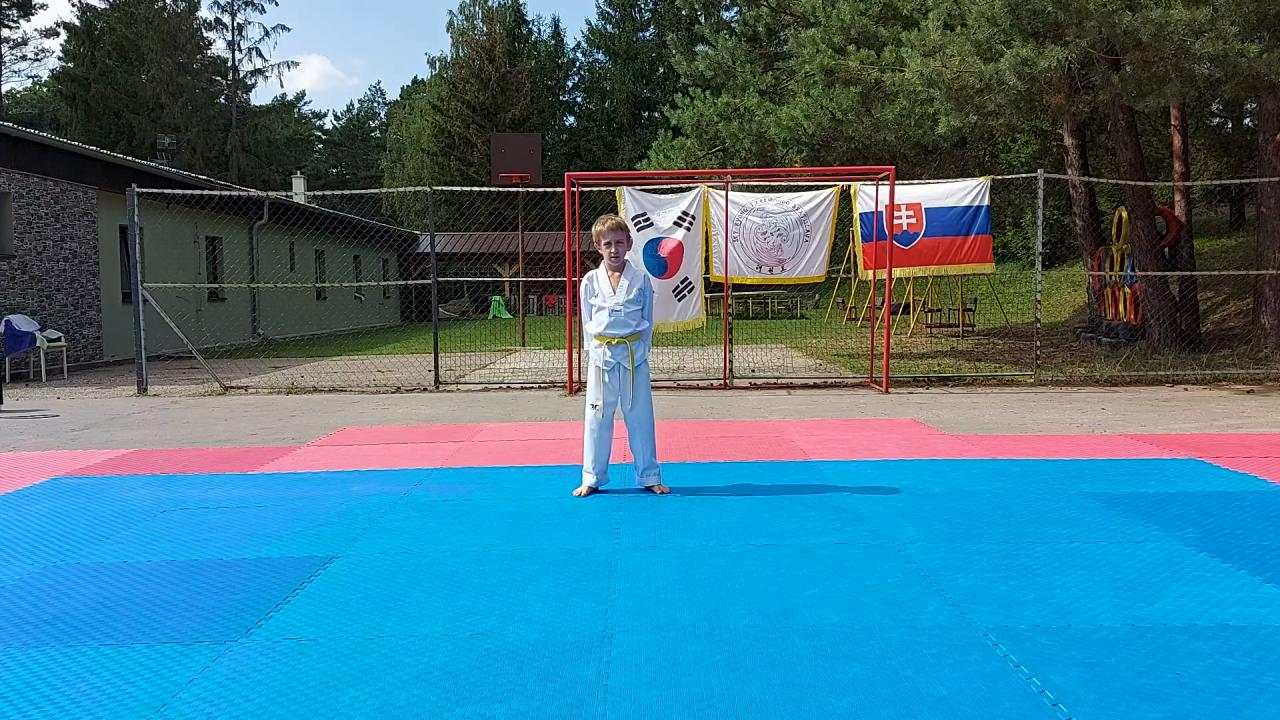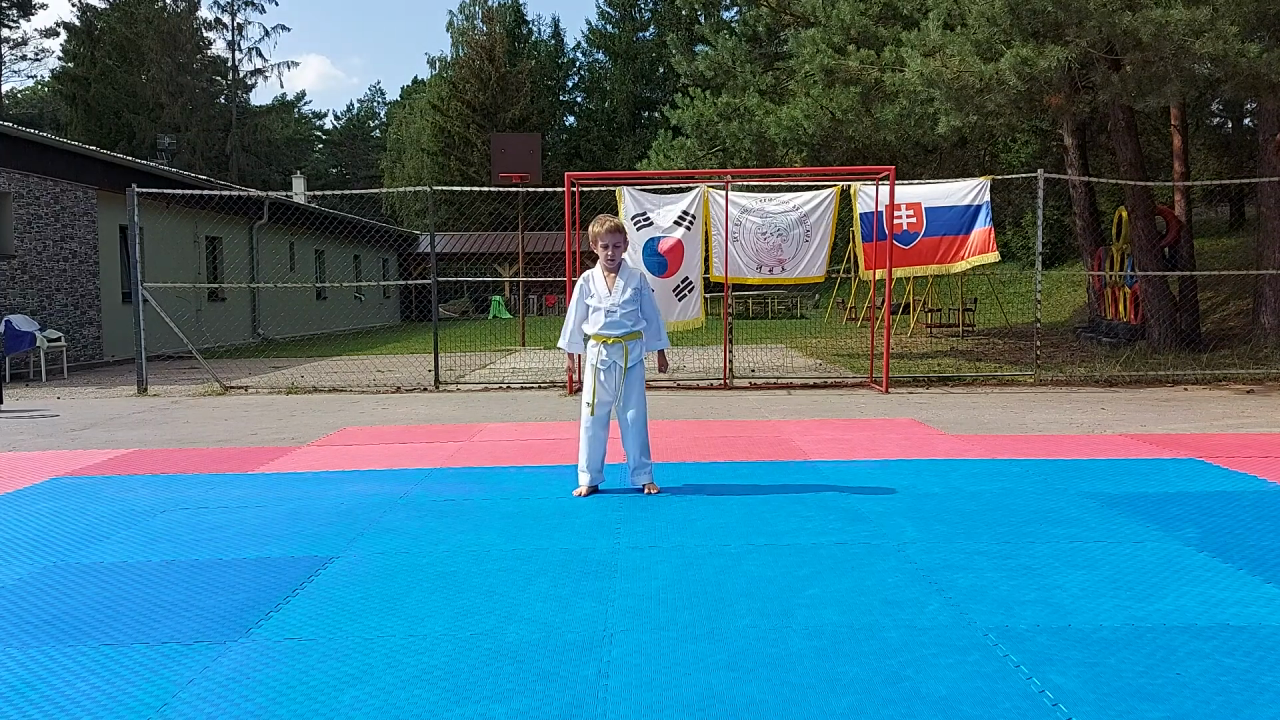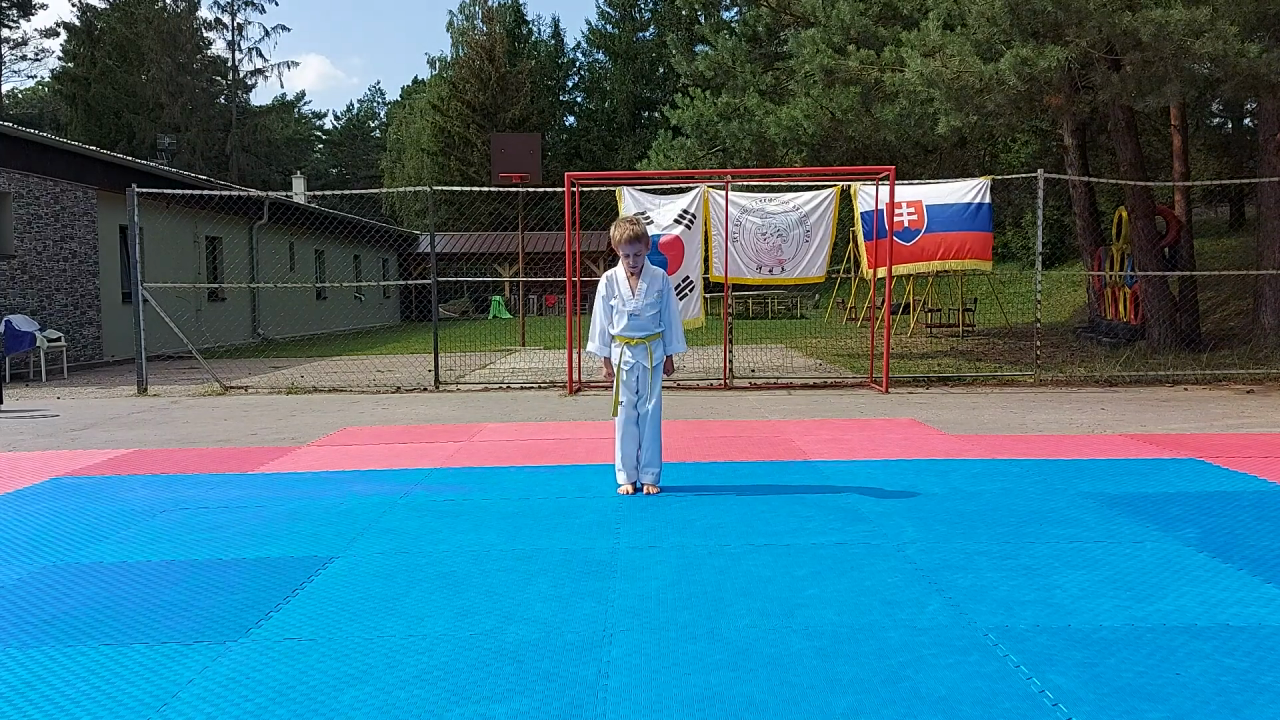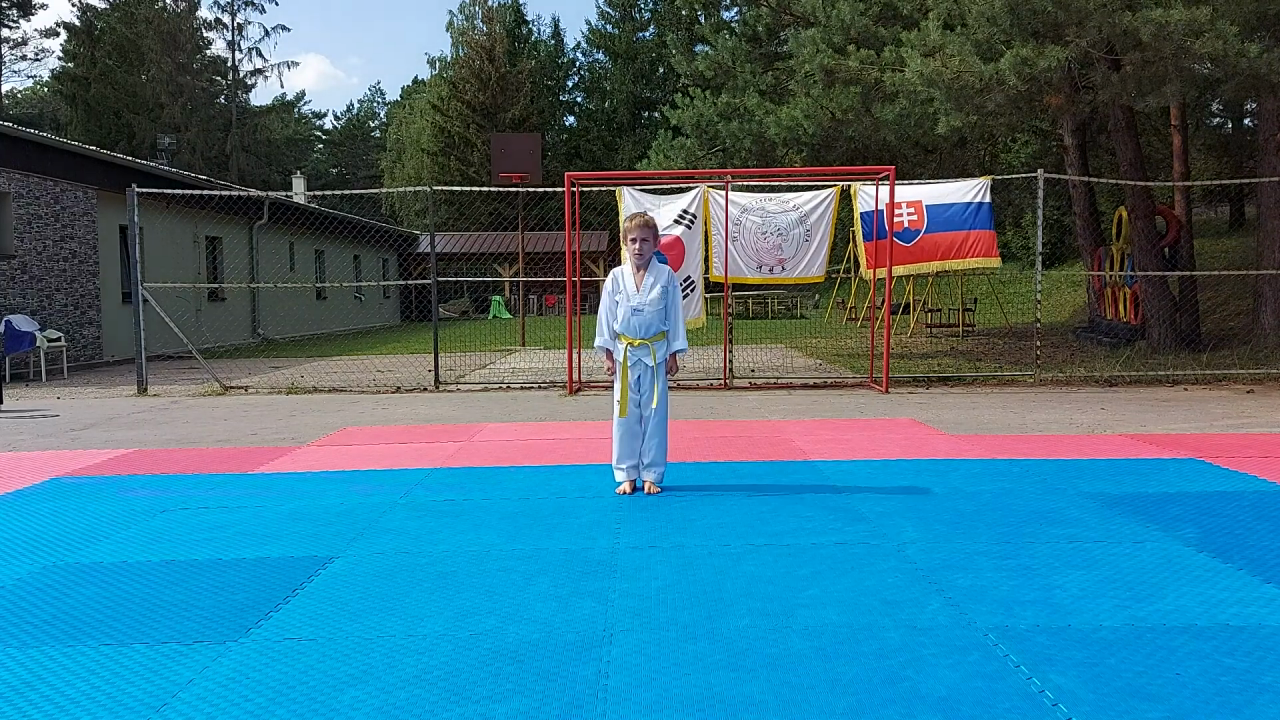
dt=1s
person 1, frame 1
left shoulder: (641, 279)
right shoulder: (590, 281)
left elbow: (647, 320)
right elbow: (587, 322)
left wrist: (639, 349)
right wrist: (600, 348)
left hip: (633, 355)
right hip: (602, 356)
left knee: (640, 417)
right knee: (597, 417)
left ankle: (649, 476)
right ankle: (592, 478)
person 1, frame 2
left shoulder: (637, 278)
right shoulder: (587, 281)
left elbow: (652, 316)
right elbow: (575, 319)
left wrist: (660, 353)
right wrist: (571, 355)
left hip: (631, 354)
right hip: (599, 354)
left knee: (634, 416)
right knee: (593, 417)
left ankle: (643, 476)
right ankle: (589, 478)
person 1, frame 3
left shoulder: (660, 279)
right shoulder: (608, 281)
left elbow: (670, 318)
right elbow: (601, 322)
left wrist: (669, 356)
right wrist: (606, 360)
left hip: (652, 353)
right hip: (622, 354)
left knee: (650, 414)
right knee: (625, 415)
left ankle: (649, 476)
right ankle: (627, 477)
person 1, frame 4
left shoulder: (666, 276)
right shoulder: (616, 277)
left elbow: (674, 317)
right elbow: (606, 317)
left wrist: (673, 354)
right wrist: (608, 354)
left hip: (655, 354)
right hip: (625, 354)
left knee: (655, 416)
right knee: (625, 416)
left ankle: (651, 475)
right ankle: (627, 475)
